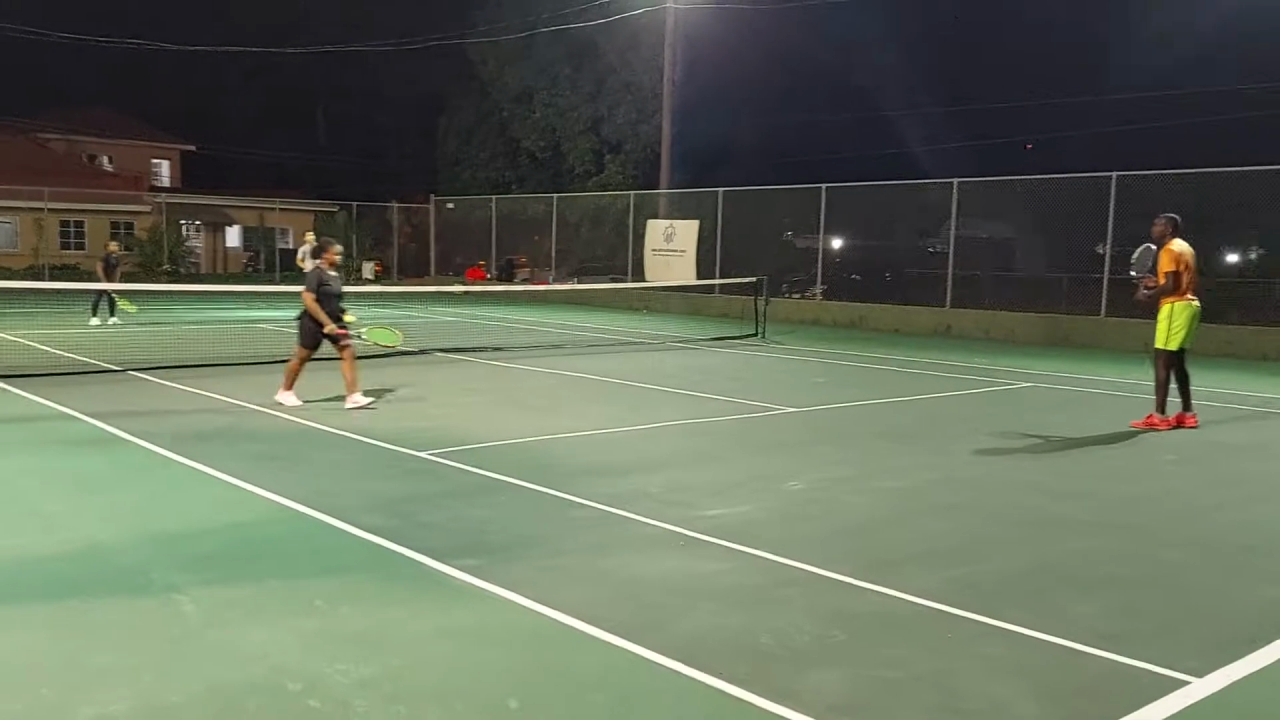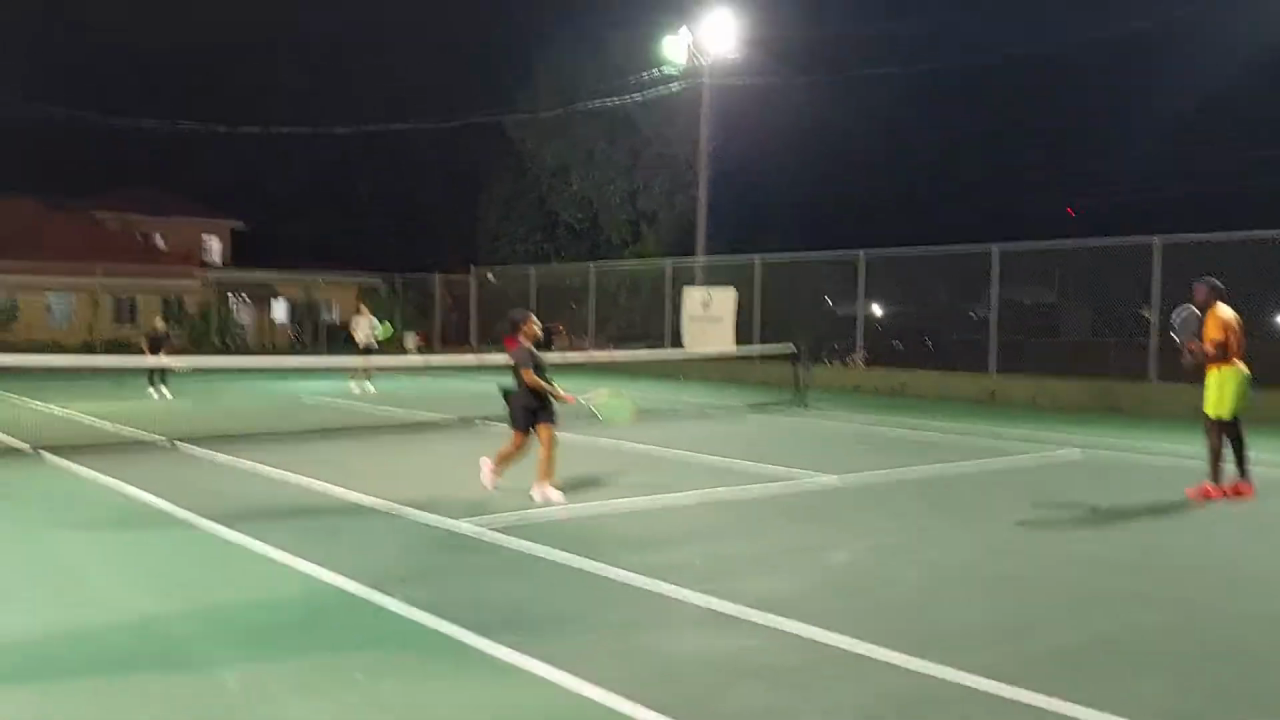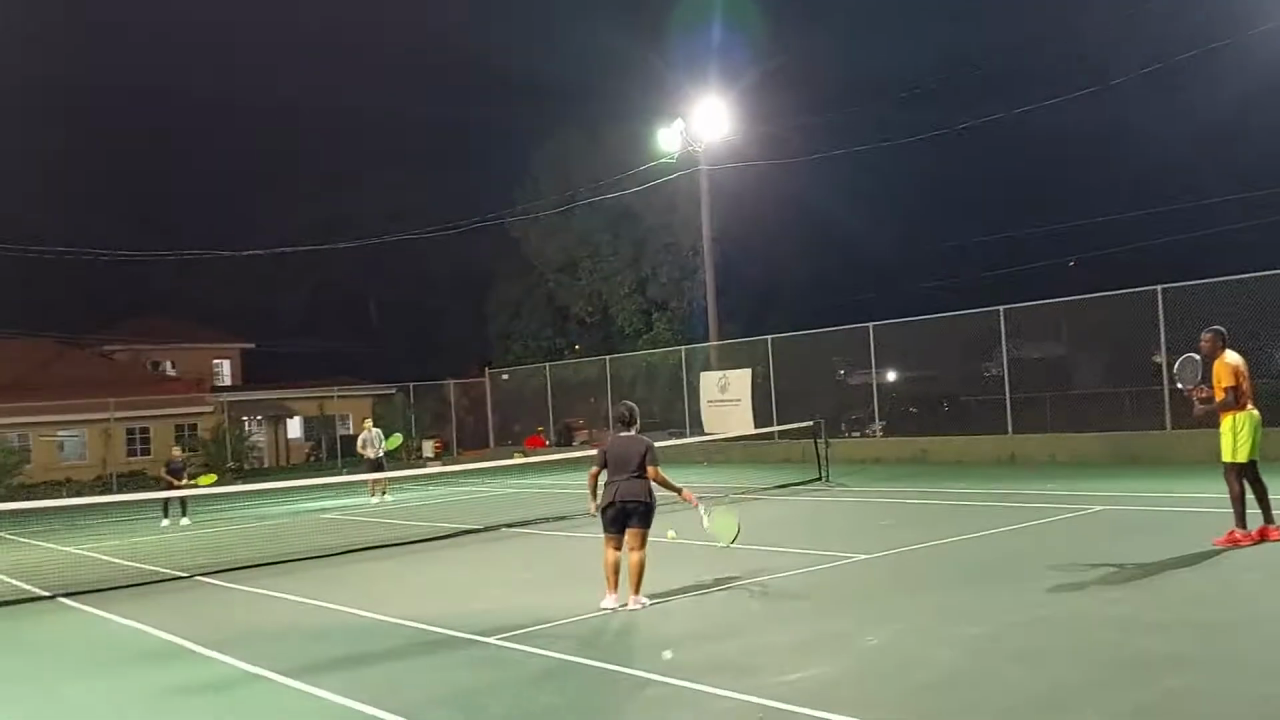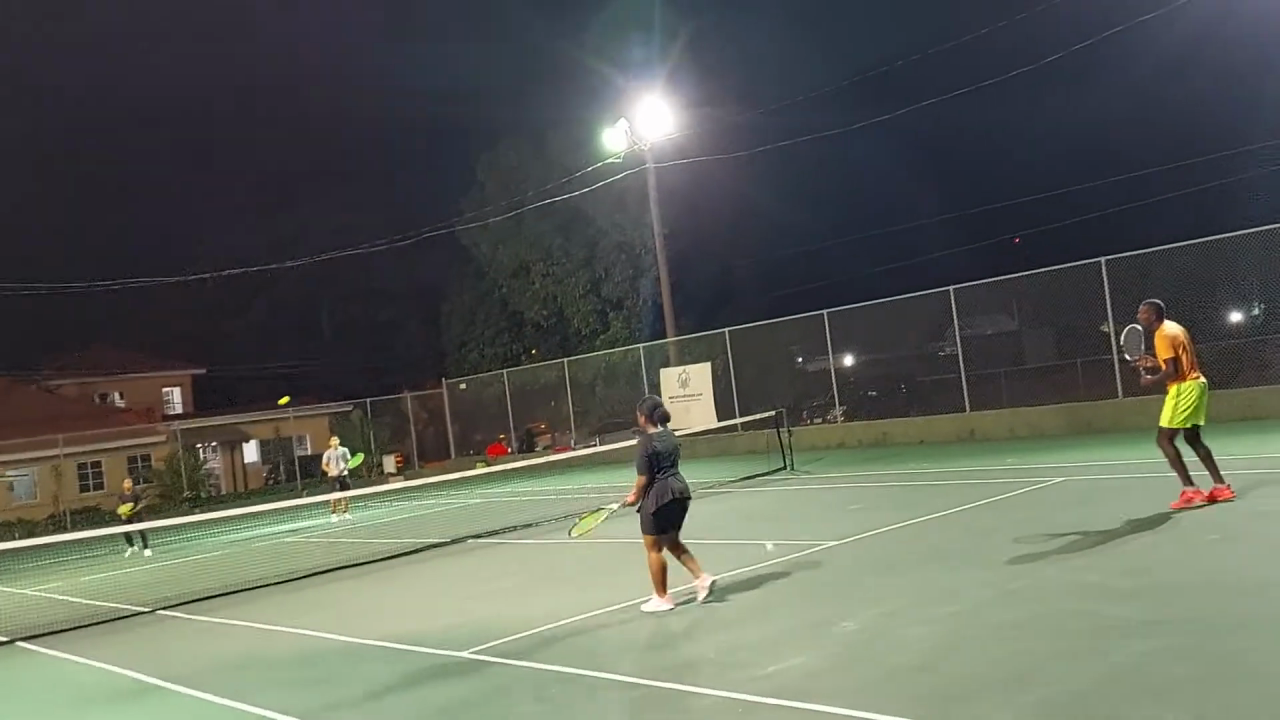
dt=1s
person 1, frame 1
left shoulder: (1169, 250)
right shoulder: (1185, 248)
left elbow: (1171, 286)
left wrist: (1148, 295)
right wrist: (1157, 283)
left hip: (1175, 308)
right hip: (1188, 305)
left knee: (1162, 360)
right knee: (1177, 361)
left ankle: (1160, 416)
right ankle: (1187, 414)
person 1, frame 2
left shoulder: (1214, 316)
right shoulder: (1229, 313)
left elbow: (1220, 354)
left wrist: (1196, 360)
right wrist: (1201, 349)
left hip: (1223, 374)
right hip: (1236, 371)
left knee: (1214, 427)
right knee: (1231, 427)
left ankle: (1214, 485)
right ankle: (1243, 482)
person 1, frame 3
left shoulder: (1223, 363)
right shoulder: (1233, 358)
left elbow: (1232, 400)
left wrist: (1206, 409)
right wrist: (1211, 394)
left hip: (1237, 420)
right hip: (1247, 417)
left knee: (1232, 474)
right knee: (1250, 473)
left ankle: (1241, 532)
person 1, frame 4
left shoulder: (1163, 335)
right shoulder: (1174, 328)
left elbow: (1173, 371)
left wrist: (1151, 380)
right wrist: (1155, 363)
left hip: (1183, 389)
right hip: (1196, 385)
left knee: (1164, 439)
right knee: (1193, 438)
left ankle: (1190, 489)
right ankle: (1221, 487)
person 2, frame 1
left shoulder: (335, 275)
right shoulder: (316, 275)
right elbow: (308, 301)
left wrist: (342, 311)
right wrist: (326, 323)
left hip: (336, 322)
right hip: (313, 322)
left knee: (349, 353)
right knee: (301, 358)
left ankle: (354, 397)
right ankle: (285, 392)
person 2, frame 2
left shoulder: (529, 348)
right shoulder: (522, 349)
right elbow: (529, 379)
left wrist: (549, 384)
right wrist: (556, 393)
left hip: (540, 401)
right hip: (523, 401)
left knee: (549, 442)
right knee: (518, 444)
left ankle: (543, 487)
right ankle: (490, 465)
person 2, frame 3
left shoulder: (608, 444)
right shoulder: (645, 444)
left elbow: (593, 473)
right elbow: (655, 475)
left wrist: (593, 499)
right wrist: (679, 491)
left hip: (613, 499)
right hip: (641, 498)
left knee: (612, 547)
right knee: (636, 548)
left ankle: (611, 595)
right ankle: (635, 596)
person 2, frame 4
left shoulder: (645, 442)
right shoulder: (671, 437)
left elbow: (644, 479)
left wrist: (634, 497)
right wrist: (639, 493)
left hip: (658, 498)
right hip: (680, 493)
left knee: (653, 549)
right knee: (673, 543)
left ankle: (662, 597)
right ankle: (702, 577)
